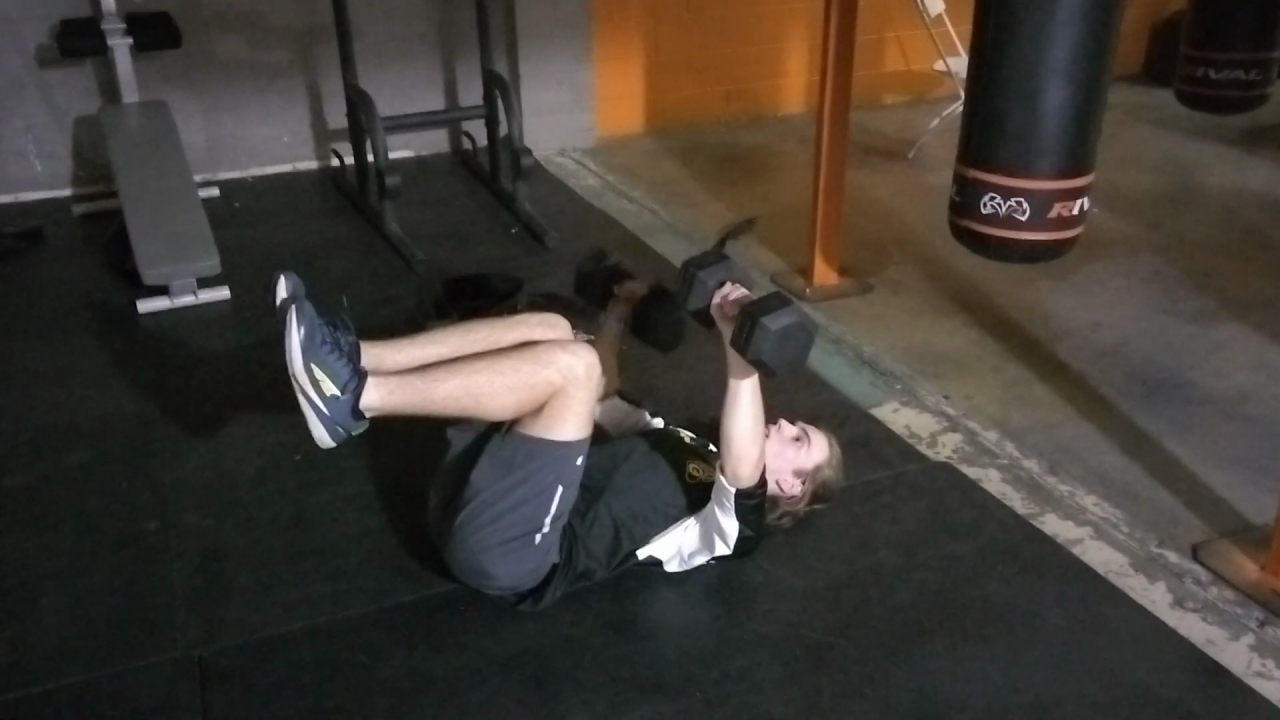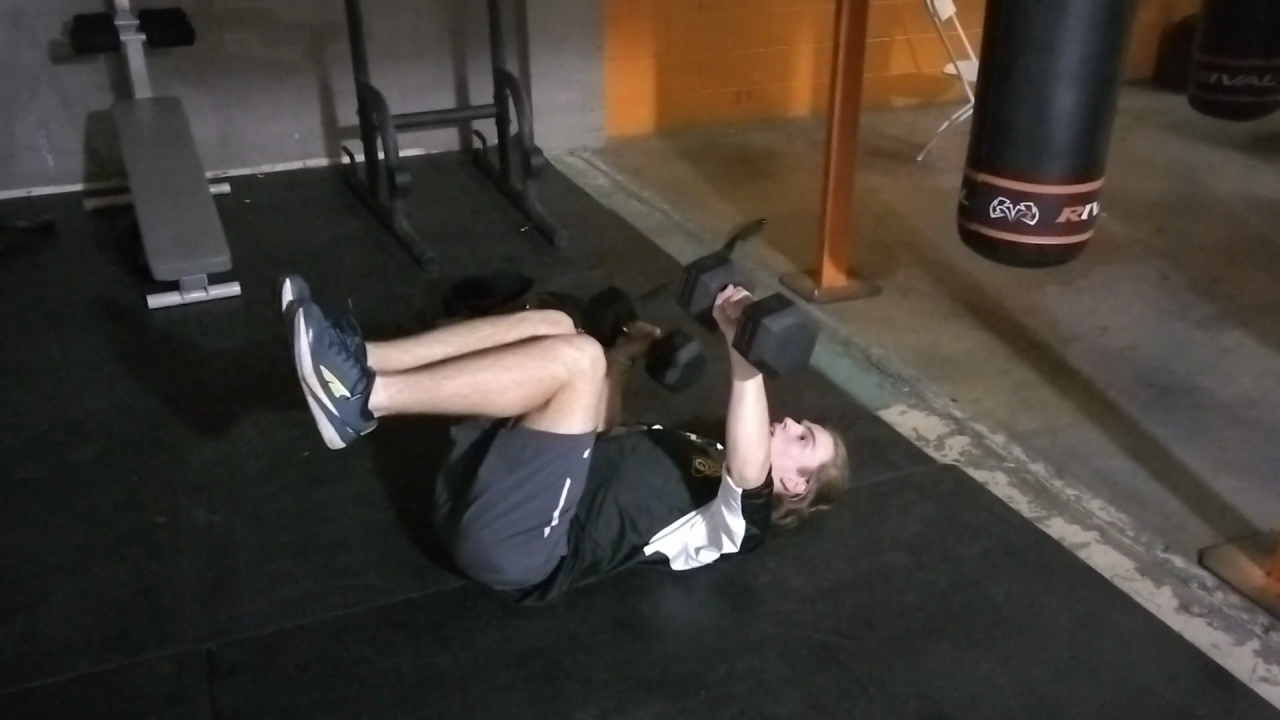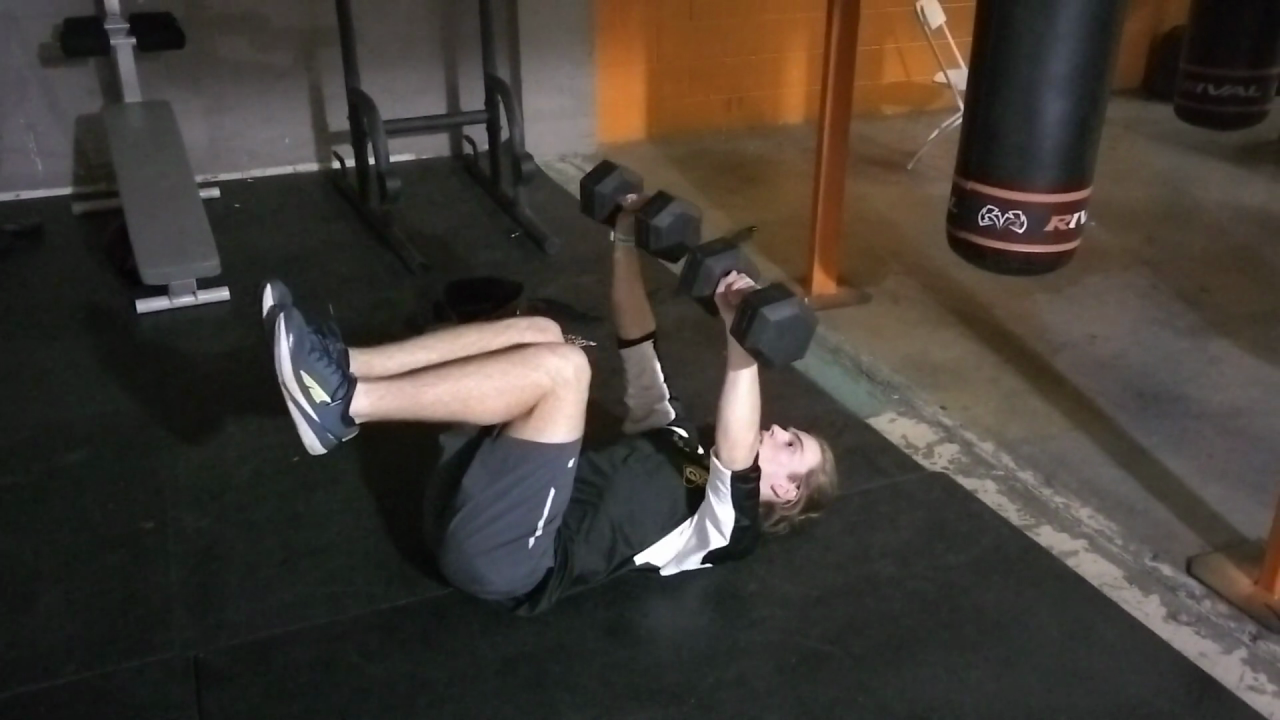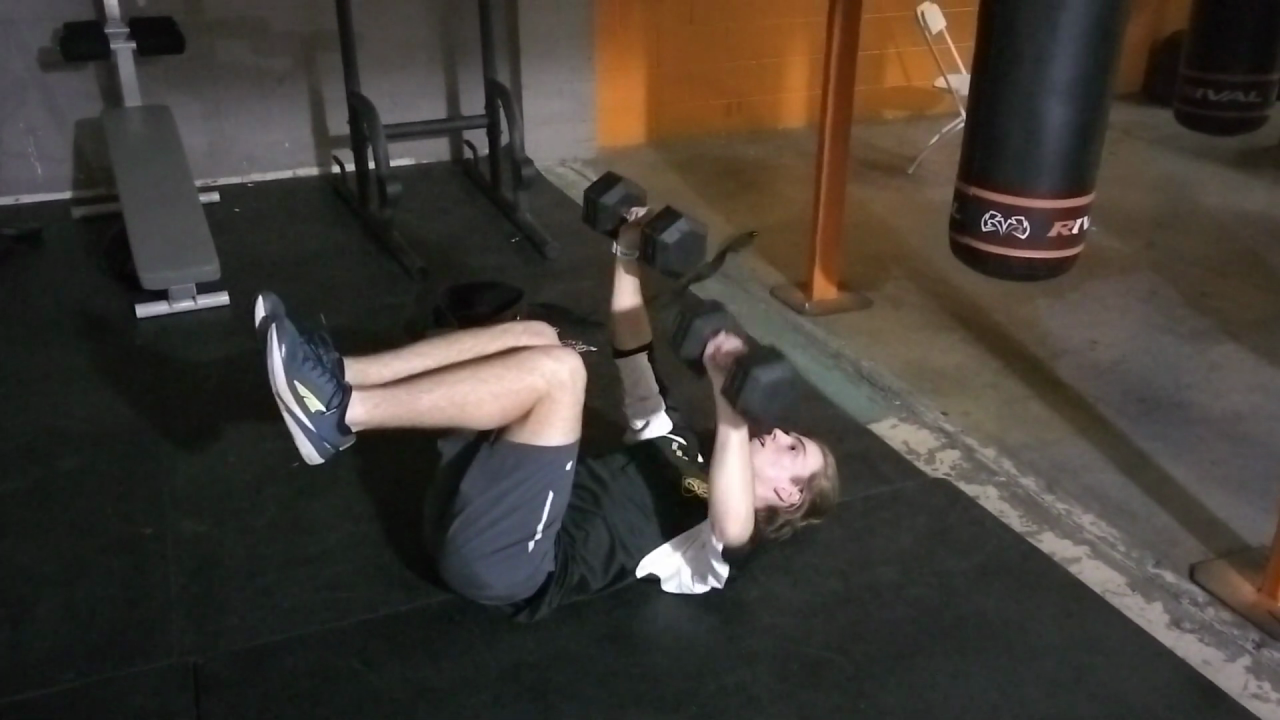
dt=0.7s
person 1, frame 1
left shoulder: (733, 522)
right shoulder: (686, 445)
left elbow: (742, 469)
right elbow: (600, 404)
left wrist: (740, 352)
right wrist: (616, 318)
left hip: (506, 545)
right hip: (475, 493)
left knee: (571, 363)
right knee: (549, 328)
left ankle: (352, 400)
right ankle: (351, 359)
person 1, frame 2
left shoulder: (739, 519)
right shoulder: (695, 451)
left elbow: (747, 471)
right elbow: (600, 432)
left wrist: (743, 354)
right wrist: (622, 359)
left hip: (512, 539)
right hip: (480, 490)
left knee: (577, 357)
right knee: (550, 325)
left ankle: (362, 402)
right ankle: (358, 360)
person 1, frame 3
left shoulder: (729, 524)
right shoulder: (676, 435)
left elbow: (737, 455)
right elbow: (636, 342)
left wrist: (743, 339)
right wrist: (625, 241)
left hip: (500, 550)
right hip: (474, 496)
left knee: (563, 366)
right knee: (538, 332)
left ankle: (343, 405)
right ankle: (343, 365)
person 1, frame 4
left shoulder: (721, 547)
right shoulder: (674, 444)
left elbow: (735, 527)
right elbow: (633, 354)
left wrist: (731, 406)
right wrist: (627, 256)
left hip: (501, 558)
right hip: (474, 502)
left knee: (556, 369)
right knee: (534, 336)
left ankle: (340, 416)
right ankle: (337, 374)
